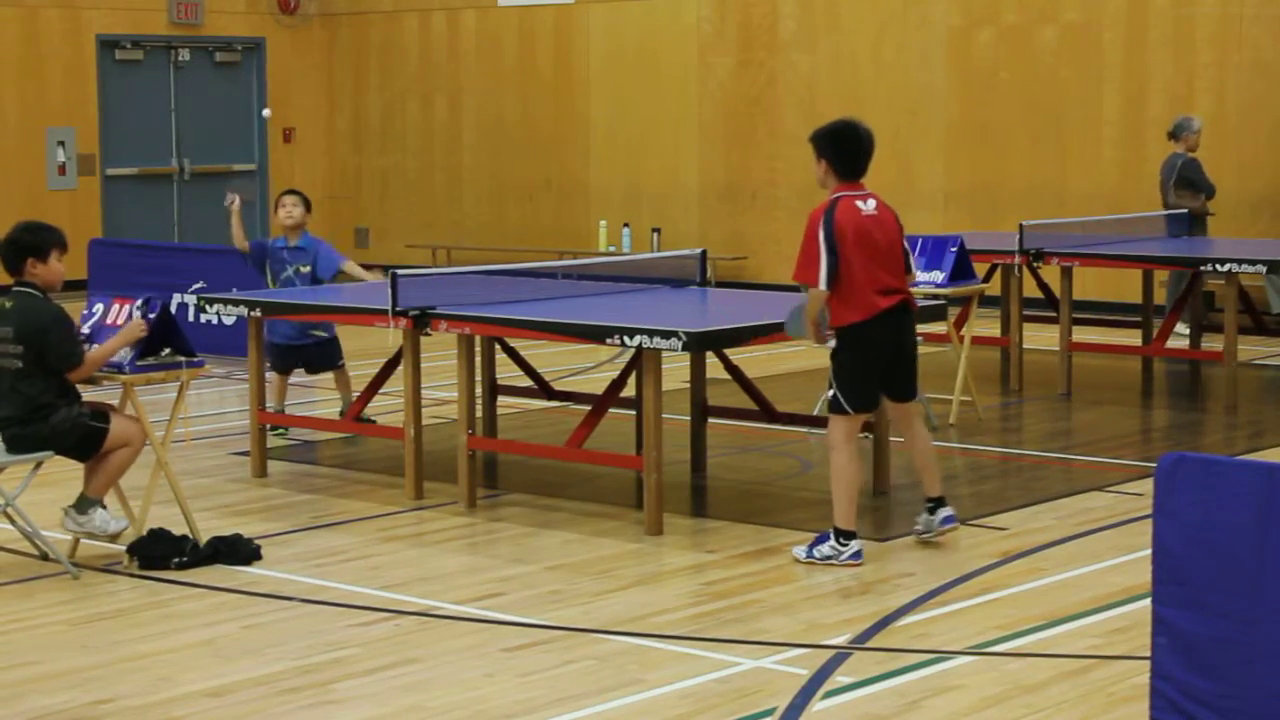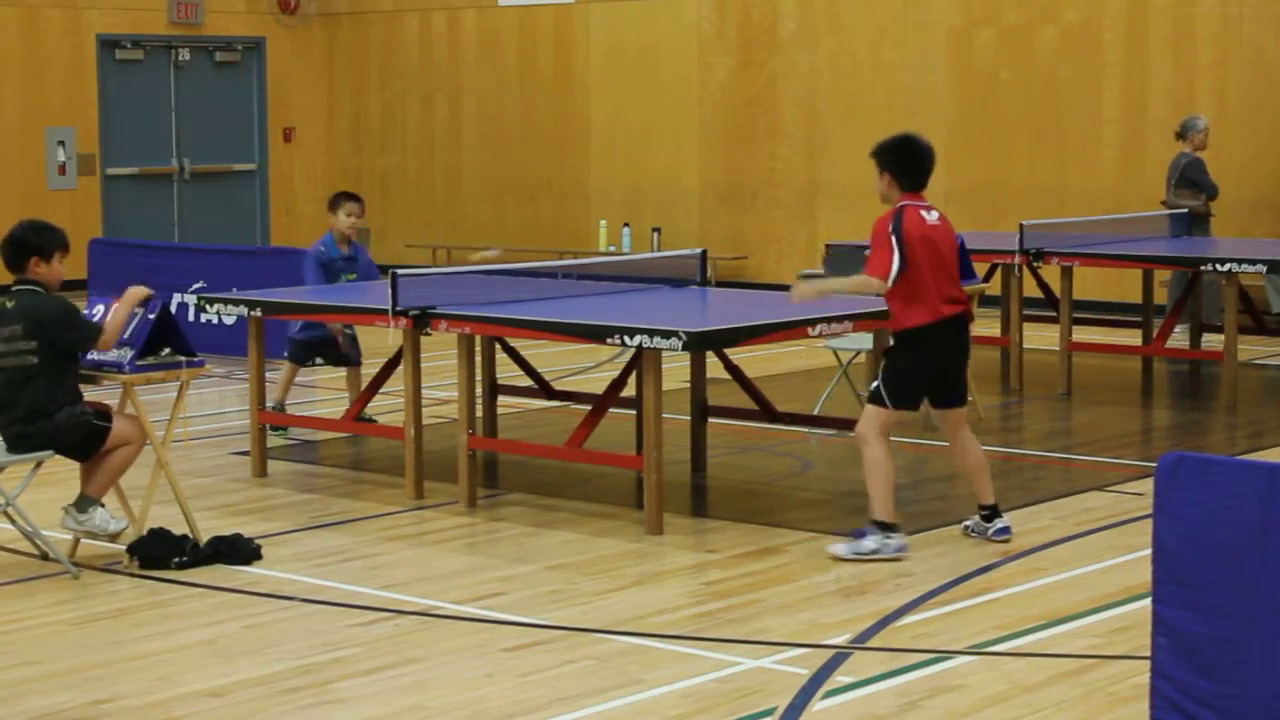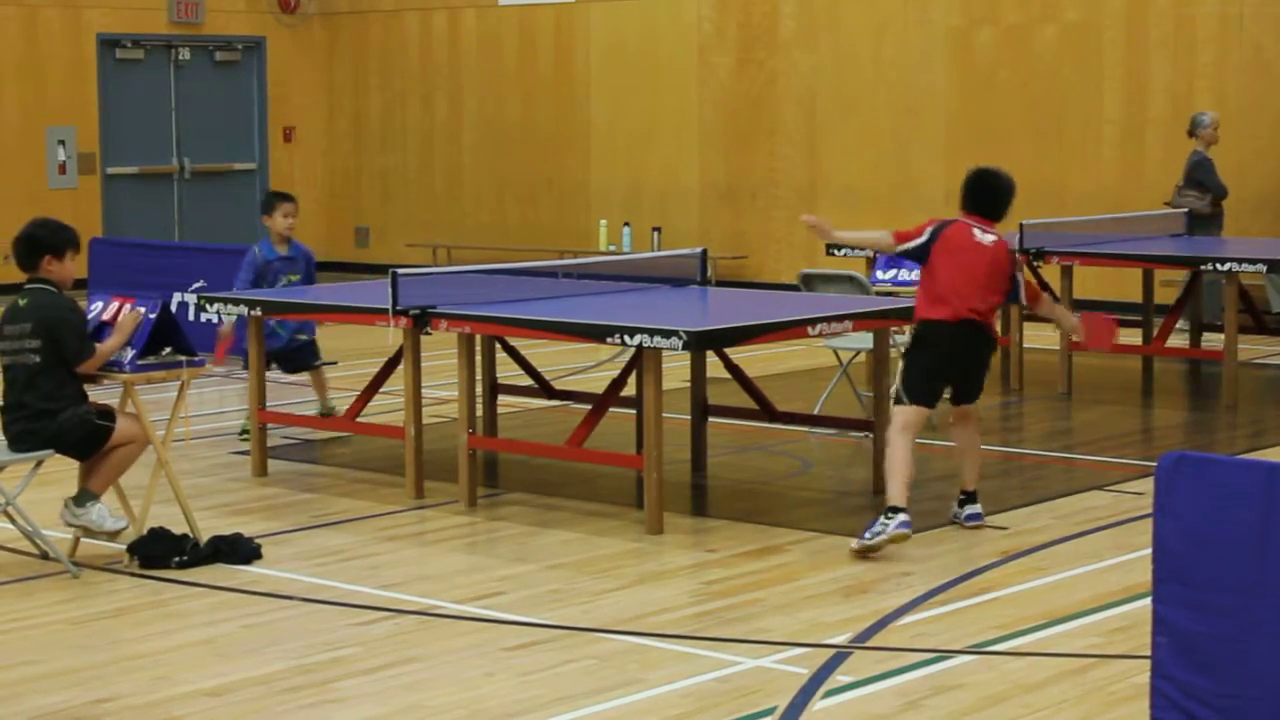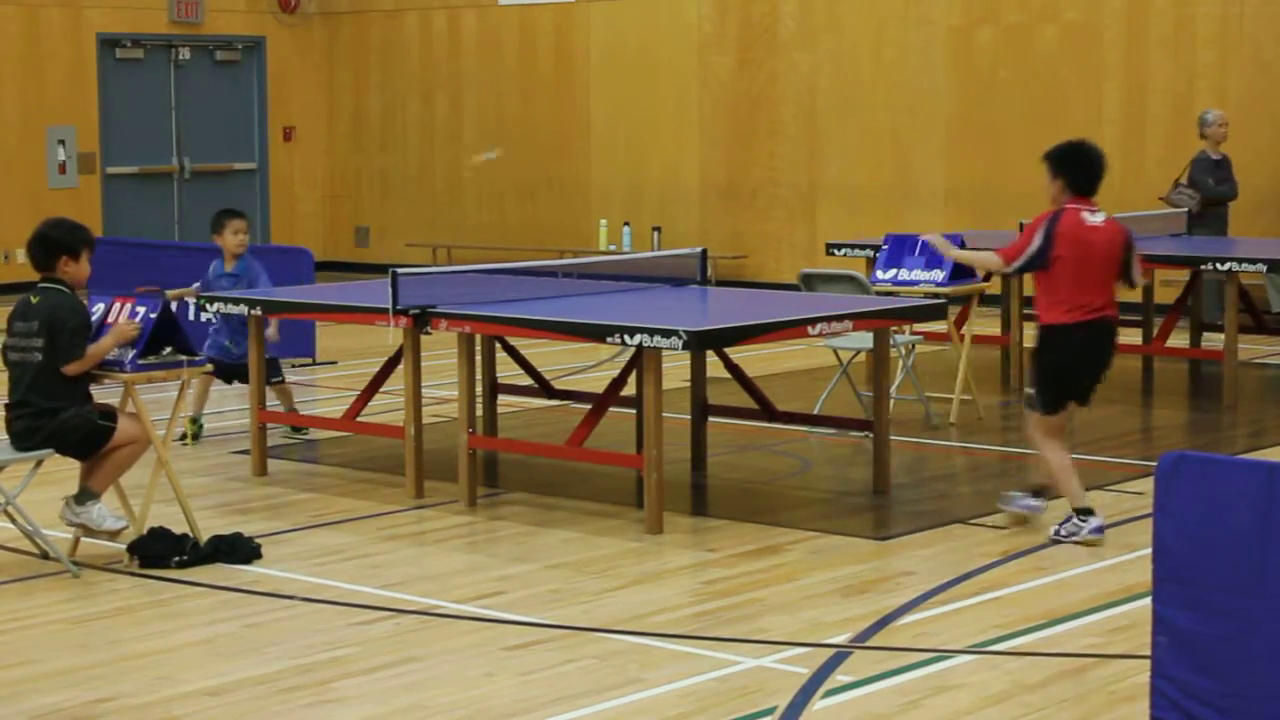
dt=0.5s
person 1, frame 1
left shoulder: (827, 216)
right shoulder: (885, 211)
left elbow: (819, 289)
right elbow: (906, 274)
left wrist: (813, 323)
left hip: (861, 333)
right hip: (900, 324)
left knee: (842, 436)
right knee: (909, 420)
left ankle: (843, 540)
right ankle: (937, 507)
person 1, frame 2
left shoulder: (893, 222)
right shoulder: (941, 222)
left elbow: (881, 281)
left wrist: (821, 286)
left hip: (918, 340)
right hip: (954, 334)
left knee: (870, 430)
right knee: (958, 428)
left ankle: (881, 532)
right ankle: (992, 517)
person 1, frame 3
left shoulder: (941, 231)
right shoulder: (1005, 252)
left elbow: (888, 242)
right elbow: (1034, 300)
left wrist: (835, 236)
right wrist: (1070, 320)
left hip: (935, 336)
right hip: (977, 341)
left knee: (901, 430)
right knee: (964, 416)
left ankle: (896, 514)
right ankle: (969, 502)
person 1, frame 4
left shoulder: (1050, 223)
right shoulder: (1117, 229)
left elbow: (1001, 263)
right elbow: (1138, 280)
left wrist: (951, 252)
left hip: (1062, 336)
right hip: (1101, 336)
left knee: (1042, 431)
right knee: (1056, 416)
left ankle: (1084, 517)
right ankle: (1040, 494)
person 2, frame 1
right shoulder: (45, 313)
right elbow: (76, 370)
left wrist: (70, 338)
right wrist: (121, 338)
right hip: (42, 424)
left knee: (107, 418)
right knee: (134, 432)
left ankle: (89, 506)
right ankle: (84, 511)
person 2, frame 2
right shoulder: (50, 307)
right elbow: (103, 340)
right wrist: (128, 301)
right hip: (46, 424)
left knee: (103, 417)
right knee: (134, 431)
left ankle: (87, 506)
right ankle: (84, 509)
person 2, frame 3
right shoulder: (60, 307)
right elbow: (85, 363)
left wrist: (89, 332)
right wrist: (120, 335)
right hip: (50, 422)
left knee: (104, 418)
right knee: (137, 431)
left ankle: (84, 506)
right ankle: (83, 503)
person 2, frame 4
right shoulder: (68, 307)
right elbow: (71, 365)
right wrist: (112, 340)
right hip: (52, 421)
left knee: (107, 418)
right knee: (139, 431)
left ankle: (84, 503)
right ankle: (84, 502)
person 3, frame 1
left shoulder: (316, 247)
right shoulder: (270, 248)
left elbow: (341, 262)
right elbow: (240, 244)
left wrist: (366, 276)
right wrist: (235, 211)
left hip: (316, 323)
right hip: (283, 325)
left knee: (337, 367)
right knee: (282, 371)
left ankle: (349, 409)
right ankle: (277, 414)
person 3, frame 2
left shoulder: (360, 254)
right shoulder: (318, 253)
right wrist: (330, 319)
left hip: (343, 321)
right hip: (312, 322)
left knee: (354, 364)
right knee: (293, 363)
right ankle: (278, 408)
person 3, frame 3
left shoulder: (303, 254)
right shoulder: (256, 255)
left elbow: (309, 289)
right elbow: (241, 291)
right wrist: (230, 321)
left hip: (297, 325)
right hip: (267, 325)
left knee: (314, 366)
left ankle: (326, 410)
right ankle: (254, 419)
person 3, frame 4
left shoulder: (253, 269)
right shoulder: (214, 269)
right elbow: (203, 291)
left wrist: (272, 327)
right wrist: (179, 293)
right hip: (222, 337)
left knee: (277, 383)
right knee: (205, 373)
left ankle: (292, 415)
right ankle: (194, 422)
person 4, frame 1
left shoulder: (1168, 163)
right shoulder: (1189, 163)
right elbow: (1210, 191)
left wrist: (1191, 195)
right wrist: (1197, 195)
left hip: (1175, 223)
right hip: (1190, 225)
left knee: (1179, 271)
right ankle: (1179, 318)
person 4, frame 2
left shoulder: (1177, 162)
right shoulder: (1193, 163)
right elbow: (1212, 192)
left wrist: (1196, 196)
right wrist: (1200, 196)
left hip: (1179, 224)
right hip: (1194, 225)
left knee: (1181, 272)
right knee: (1209, 273)
left ankle: (1178, 320)
right ankle: (1211, 324)
person 4, frame 3
left shoulder: (1198, 160)
right shoulder: (1201, 162)
left elbow: (1213, 191)
right elbow: (1221, 192)
left wrist: (1206, 197)
right wrist: (1209, 197)
left hip: (1200, 224)
right hip: (1204, 225)
right knee: (1211, 273)
left ankle: (1183, 317)
right ankle: (1211, 324)
person 4, frame 4
left shoulder: (1224, 161)
right shoulder: (1200, 161)
left elbow: (1233, 191)
right elbow: (1209, 193)
left wrist: (1216, 192)
right wrist: (1223, 191)
left hip: (1219, 224)
right hip: (1202, 226)
left knee: (1219, 274)
right knee: (1208, 274)
left ankle: (1213, 321)
right ankle: (1209, 326)
